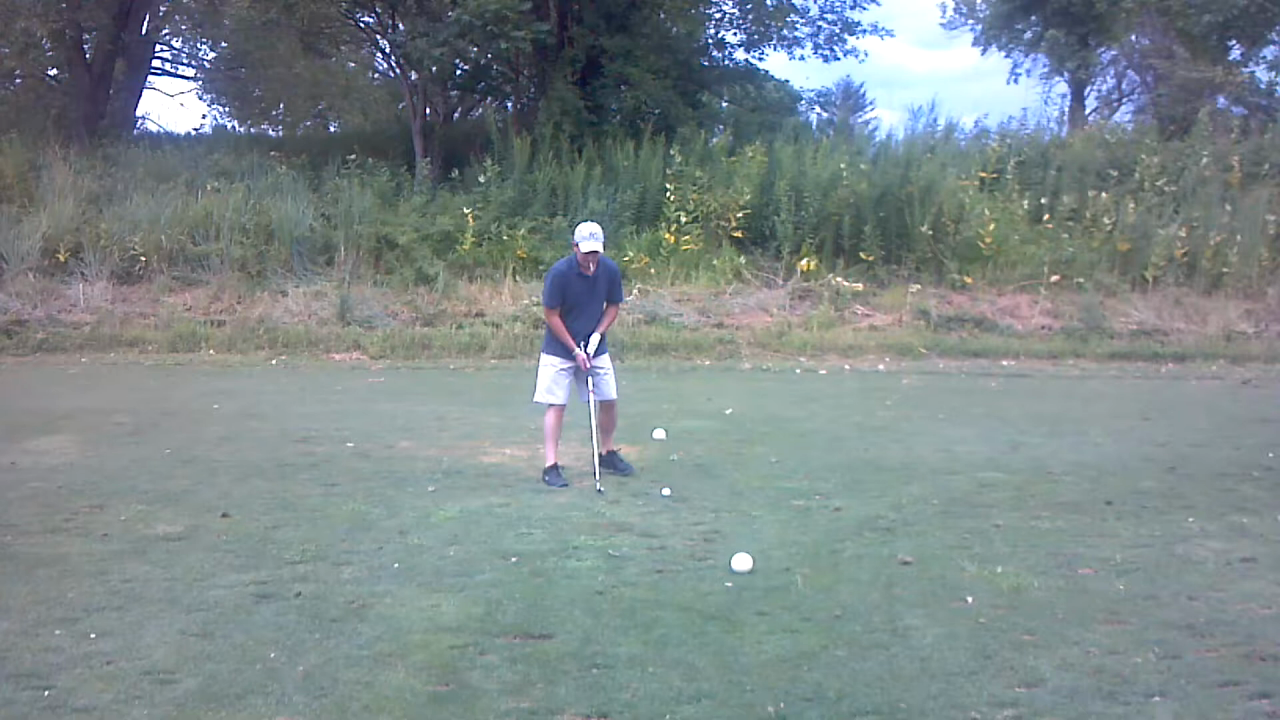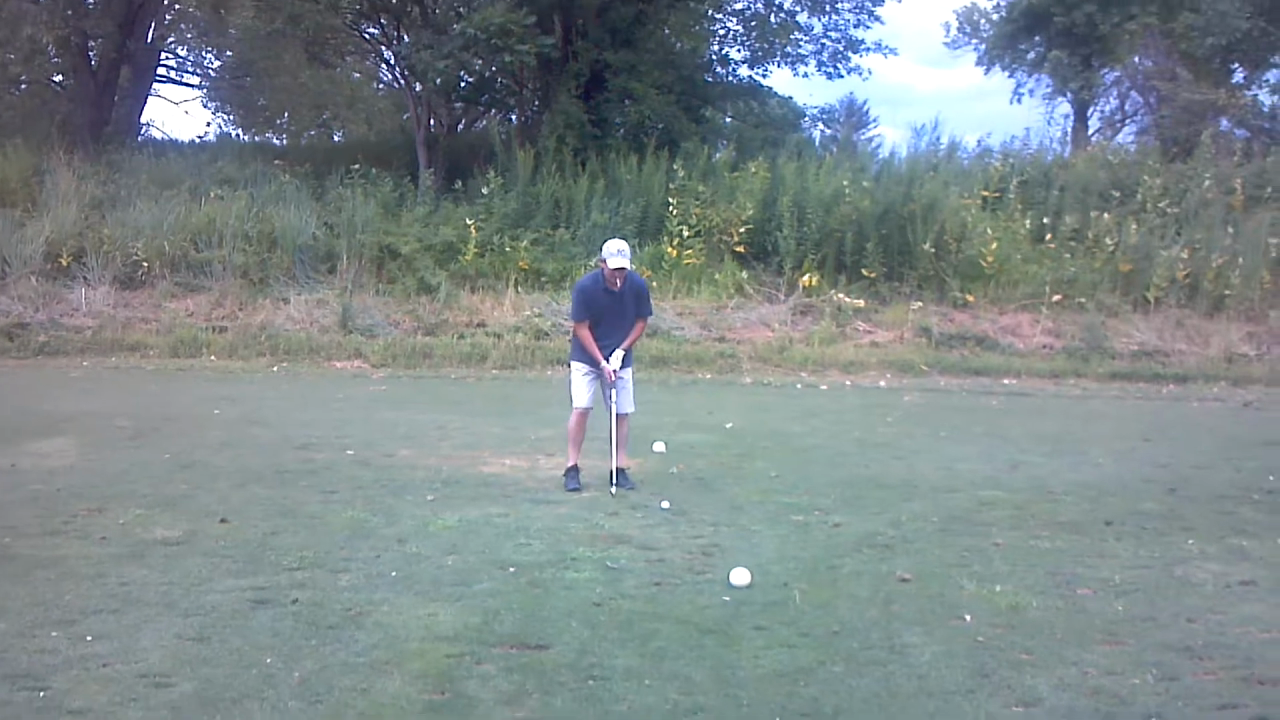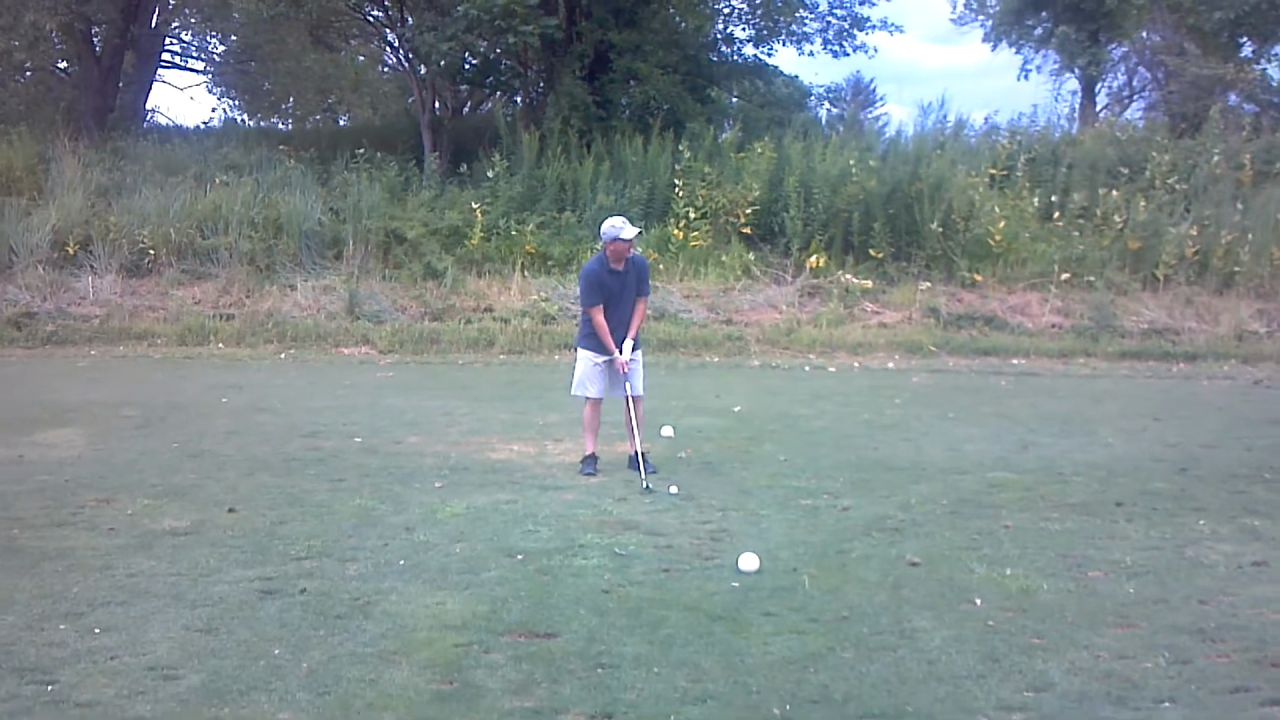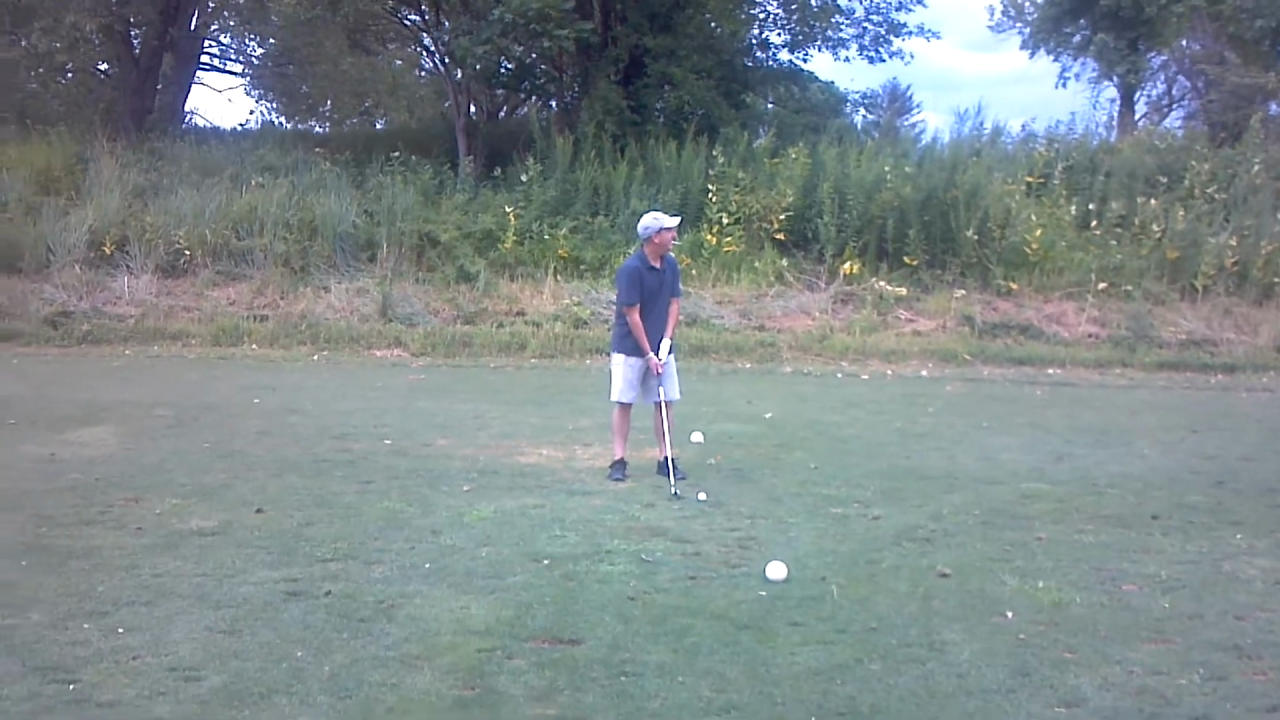
dt=0.5s
person 1, frame 1
left shoulder: (610, 270)
right shoulder: (559, 272)
left elbow: (613, 306)
right elbow: (551, 316)
left wrist: (597, 335)
right wrist: (574, 350)
left hip: (595, 347)
right hip: (560, 350)
left knee: (609, 401)
right knee: (556, 405)
left ankle: (608, 454)
right ankle: (551, 466)
person 1, frame 2
left shoulder: (638, 285)
right shoulder: (585, 286)
left elbow: (641, 322)
right elbow: (581, 329)
left wrist: (620, 351)
right wrist: (601, 362)
left hip: (620, 358)
right hip: (586, 358)
left knee: (622, 414)
right knee: (580, 409)
left ankle: (619, 469)
right ankle: (572, 468)
person 1, frame 3
left shoulder: (640, 264)
right shoulder: (592, 271)
left elbow: (641, 303)
right elbow: (597, 315)
left wrist: (629, 340)
right wrist: (614, 353)
left hip: (628, 343)
right hip: (595, 345)
left knee: (635, 397)
right knee: (593, 399)
left ankle: (636, 453)
right ankle: (589, 455)
person 1, frame 4
left shoulder: (671, 265)
right shoulder: (630, 269)
left elbow: (673, 304)
right elbow: (632, 315)
left wrist: (666, 341)
right wrist: (647, 354)
left hip: (661, 347)
right hip: (630, 349)
left knee: (664, 403)
right knee: (624, 403)
left ankle: (665, 459)
right ankle: (618, 460)
